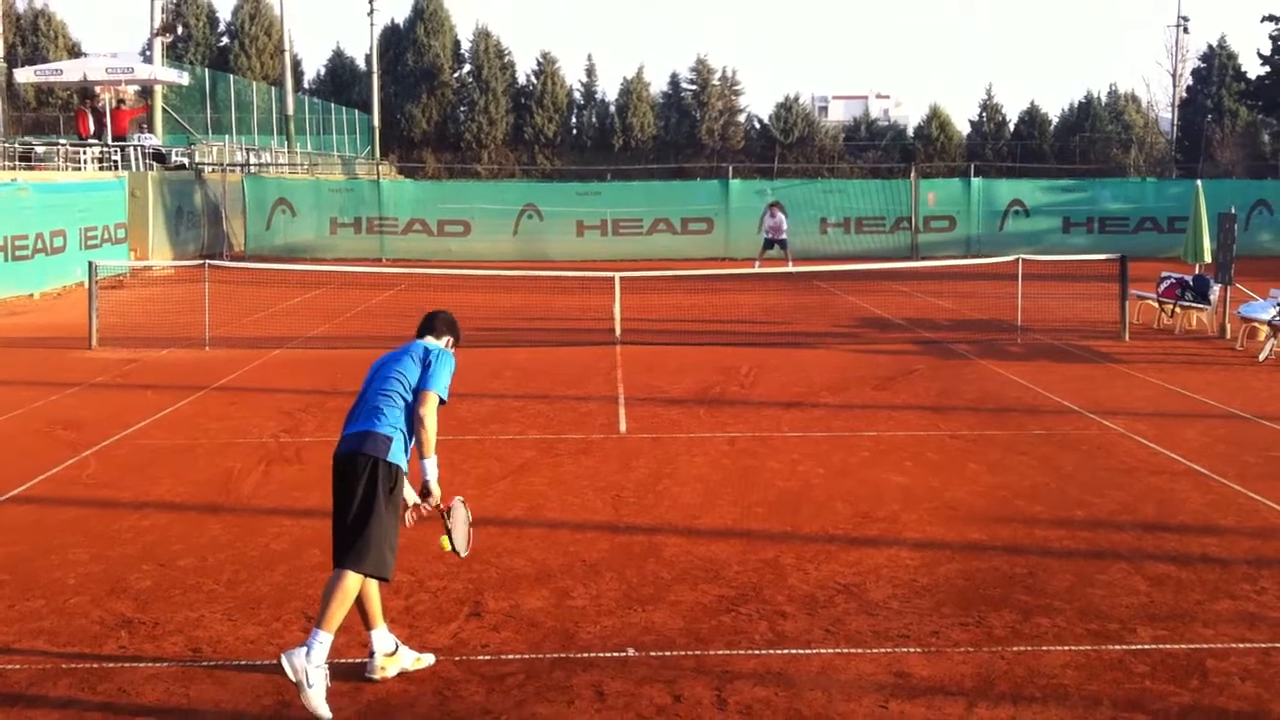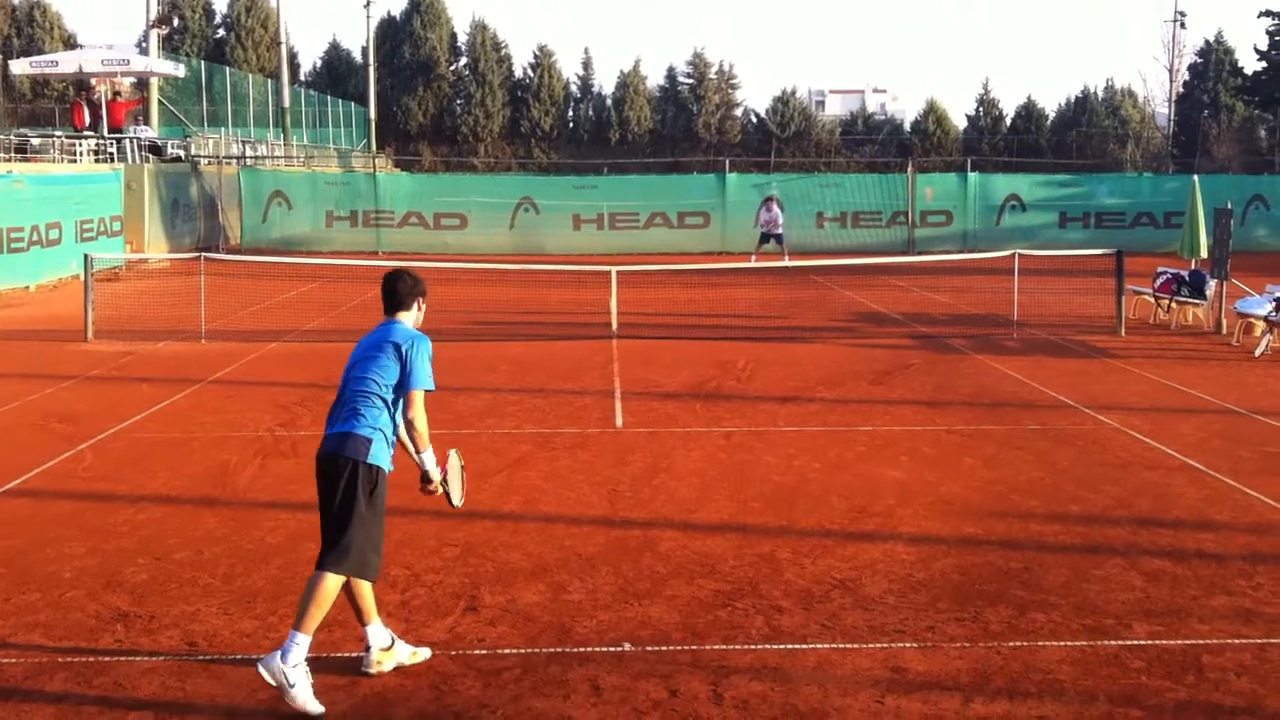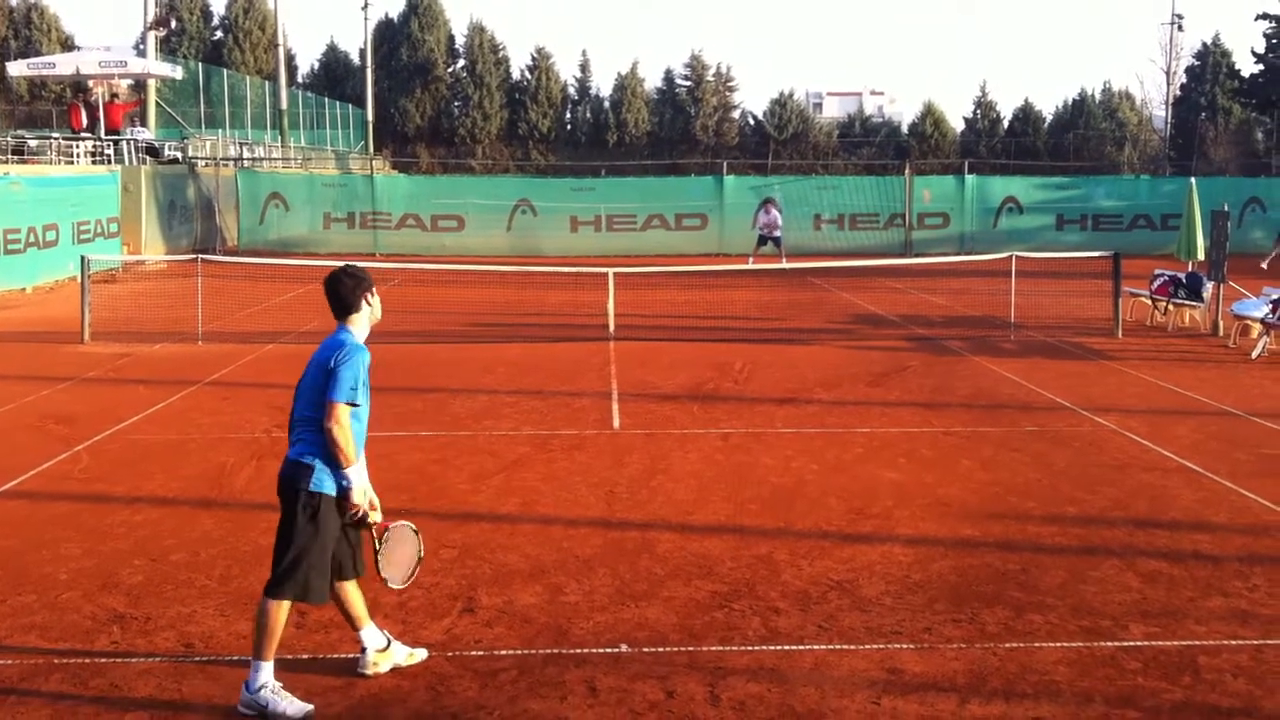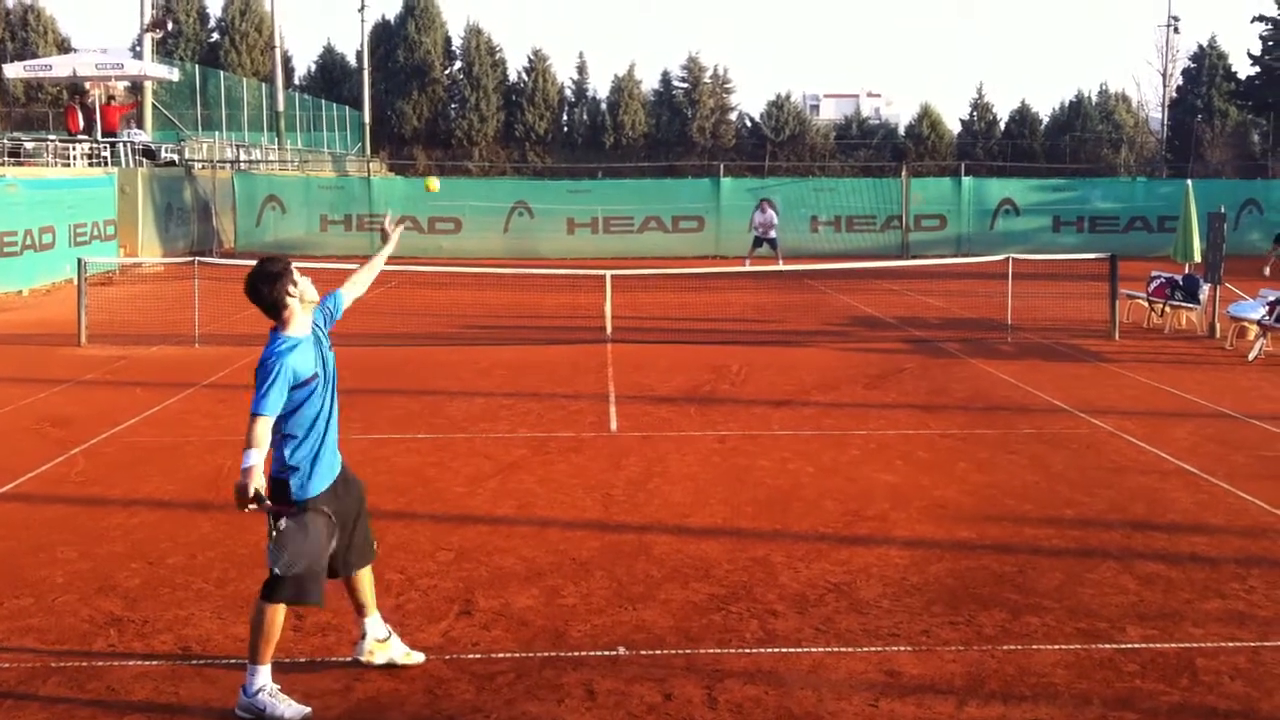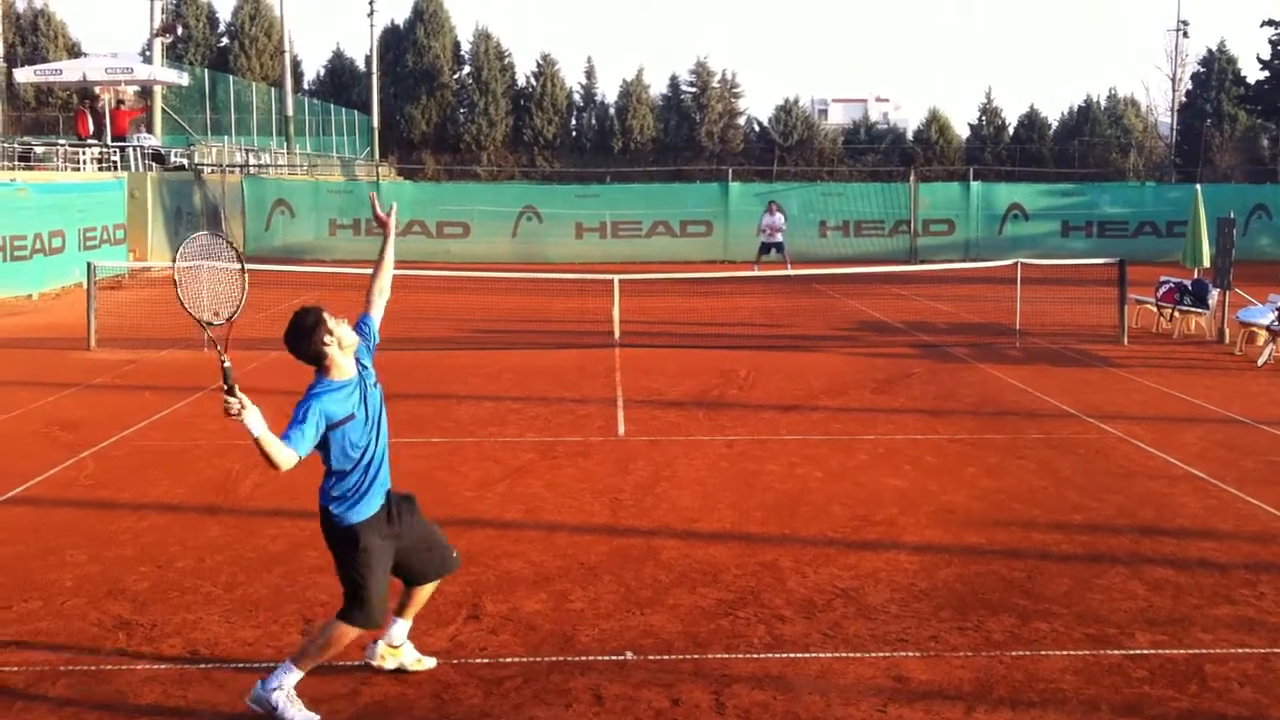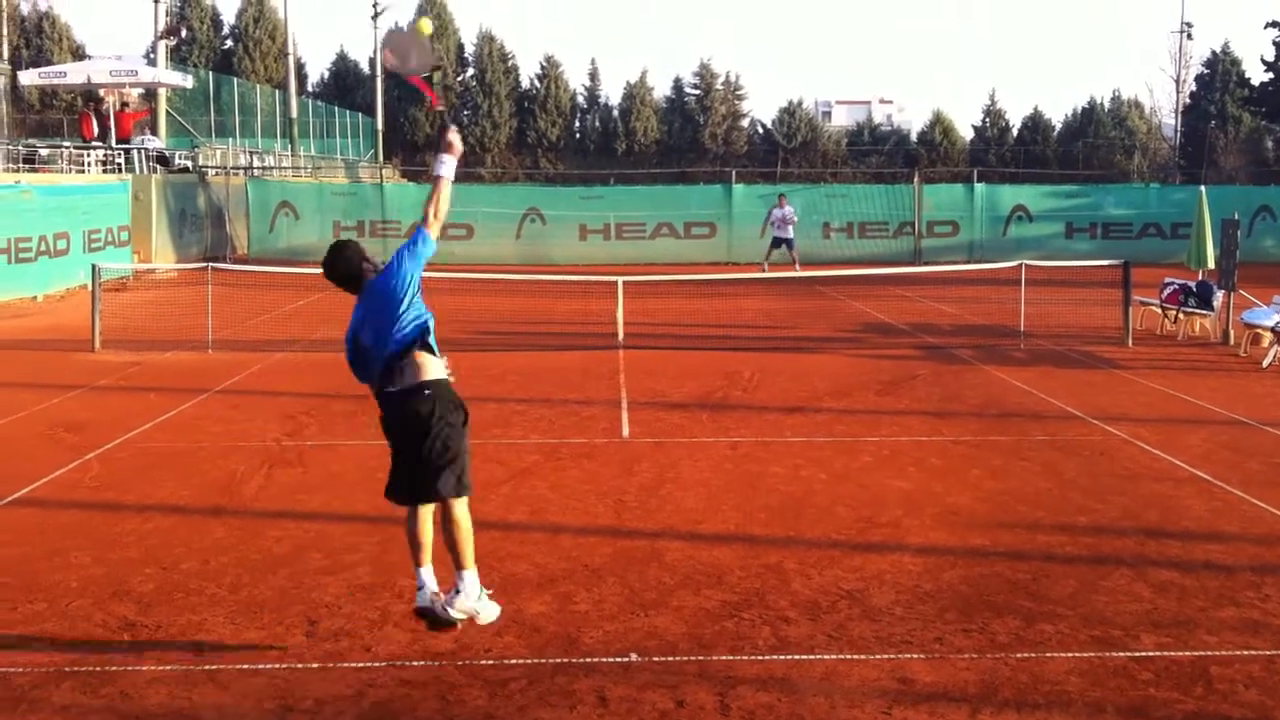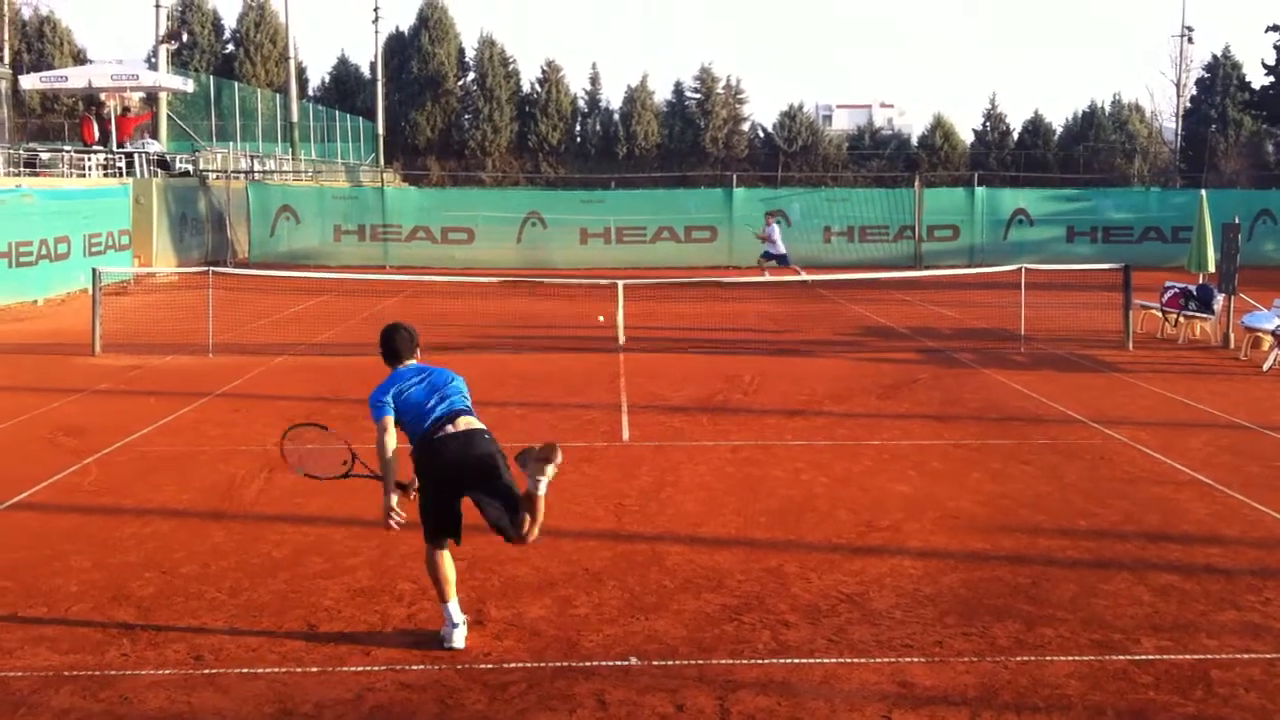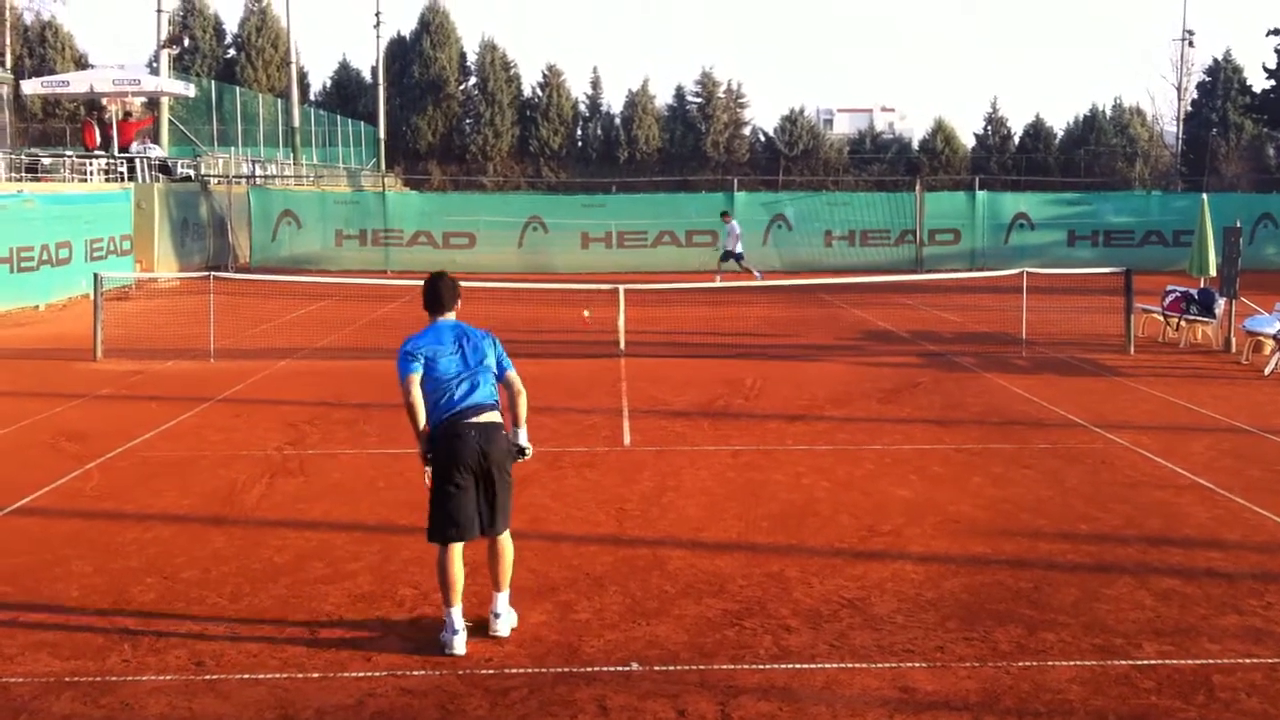
dt=0.4s
person 1, frame 1
left shoulder: (391, 359)
right shoulder: (439, 355)
right elbow: (425, 413)
left wrist: (405, 490)
right wrist: (430, 475)
left hip: (350, 451)
right hip: (378, 455)
left knee: (361, 557)
right knee: (357, 560)
left ankle: (385, 652)
right ankle: (311, 657)
person 1, frame 2
left shoulder: (369, 342)
right shoulder: (415, 342)
right elbow: (412, 414)
left wrist: (416, 456)
right wrist: (429, 464)
left hip: (335, 450)
right hip: (361, 457)
left knee: (351, 556)
right knee: (340, 560)
left ankle: (381, 646)
right ankle: (289, 659)
person 1, frame 3
left shoulder: (337, 347)
right shoulder: (352, 351)
right elbow: (335, 424)
left wrist: (364, 487)
right wrist: (356, 482)
left hip: (324, 480)
right hip: (315, 481)
left knee: (341, 568)
right knee: (288, 582)
left ankle: (376, 648)
person 1, frame 4
left shoulder: (316, 322)
right shoulder: (280, 359)
left elbow: (352, 287)
right elbow: (260, 422)
left wrist: (387, 246)
right wrist: (252, 468)
left hip: (332, 474)
right hip: (301, 487)
left knee: (356, 553)
right knee: (283, 585)
left ankle: (375, 638)
person 1, frame 5
left shoulder: (361, 356)
right shoulder: (319, 402)
left elbow: (378, 295)
right elbow: (284, 459)
left wrist: (388, 236)
right wrist: (254, 421)
left hip: (384, 504)
right hip: (353, 519)
left knee: (436, 563)
right knee: (362, 613)
left ankle: (392, 645)
person 1, frame 6
left shoulder: (355, 330)
right shoulder: (393, 278)
right elbow: (432, 219)
right wrist: (447, 161)
left hip: (396, 406)
right hip: (430, 396)
left knee: (420, 500)
right knee: (452, 495)
left ankle: (427, 589)
right ankle: (467, 591)
person 1, frame 7
left shoulder: (384, 391)
right shoulder: (447, 376)
left elbow: (387, 435)
left wrist: (390, 495)
left hip: (436, 454)
right hip: (477, 441)
left knee: (438, 544)
right knee: (523, 531)
left ankle: (454, 624)
right ankle: (536, 475)
person 1, frame 8
left shoulder: (414, 346)
right shoulder: (485, 338)
left elbow: (412, 392)
right elbow: (517, 390)
left wrist: (423, 440)
right wrist: (520, 432)
left hip: (452, 441)
right hip: (494, 435)
left knee: (450, 540)
right knee: (499, 531)
left ankle: (455, 628)
right ankle: (500, 613)
